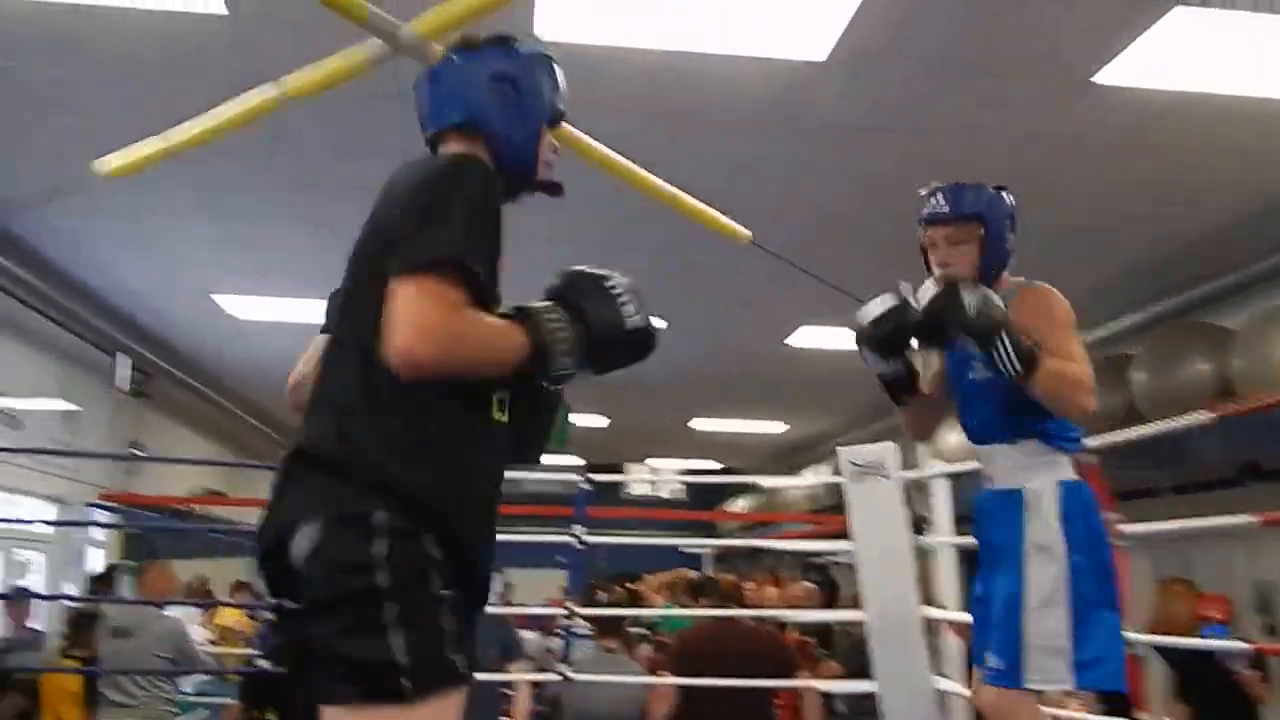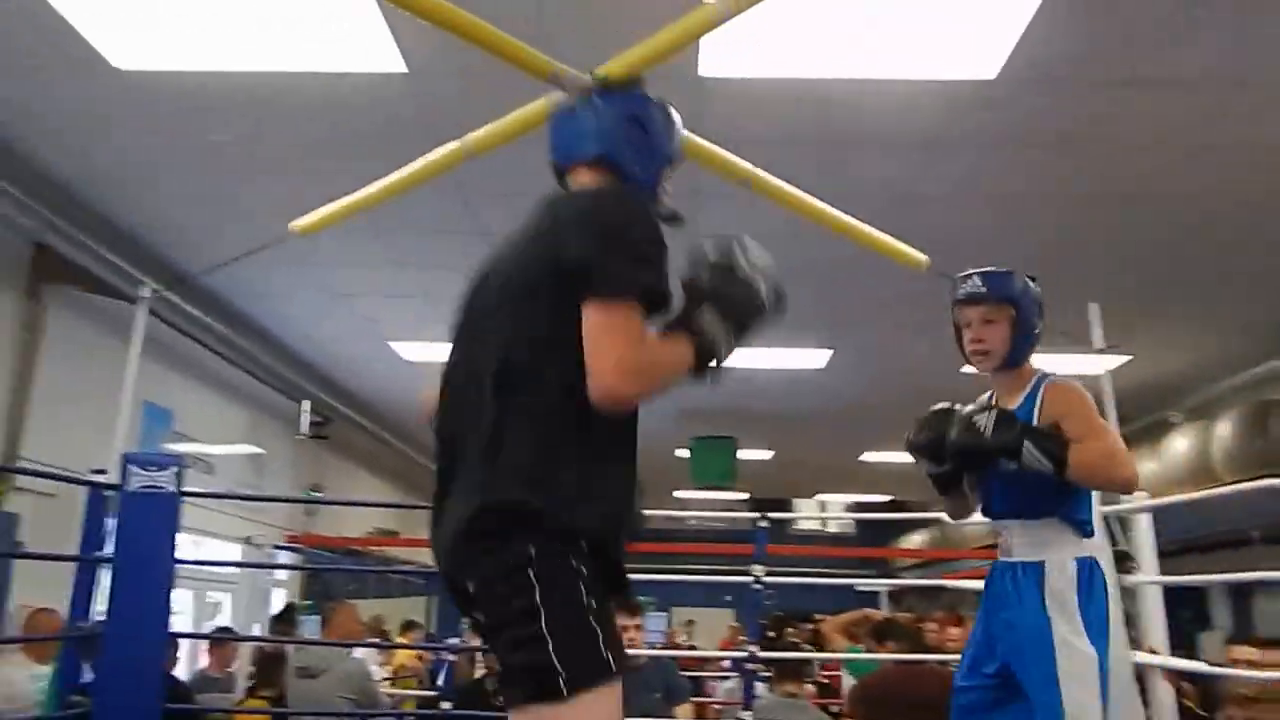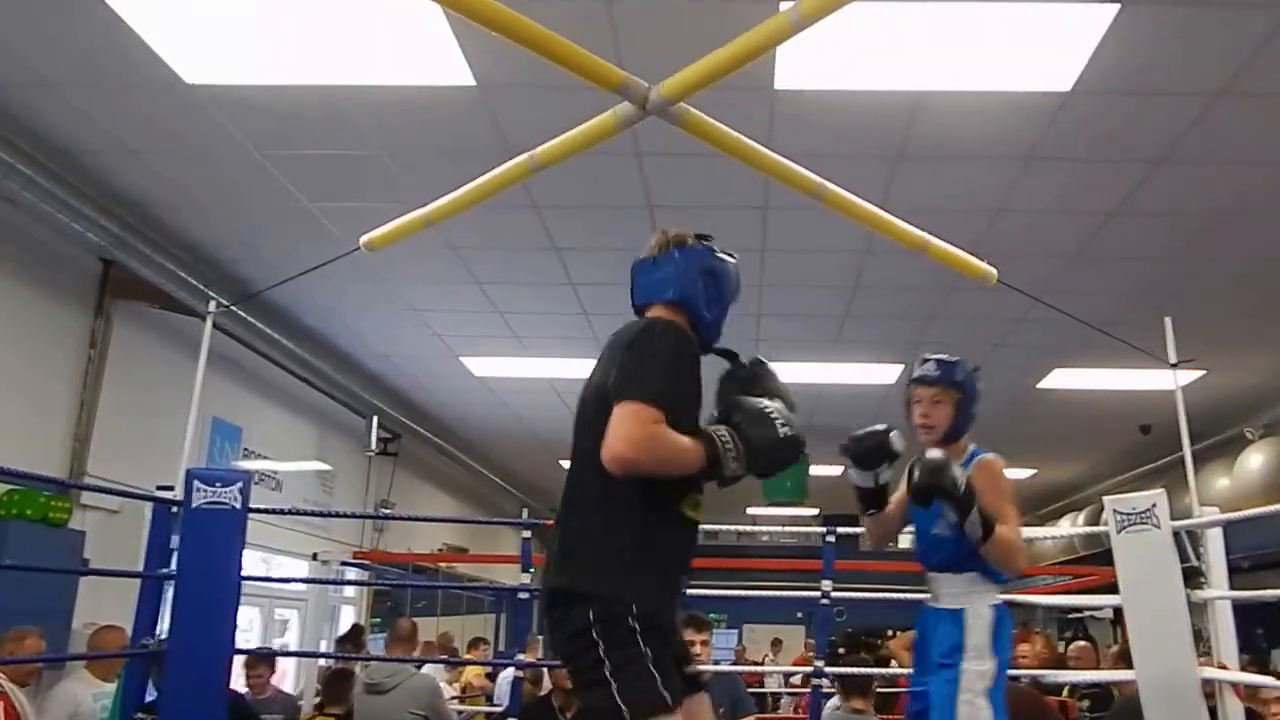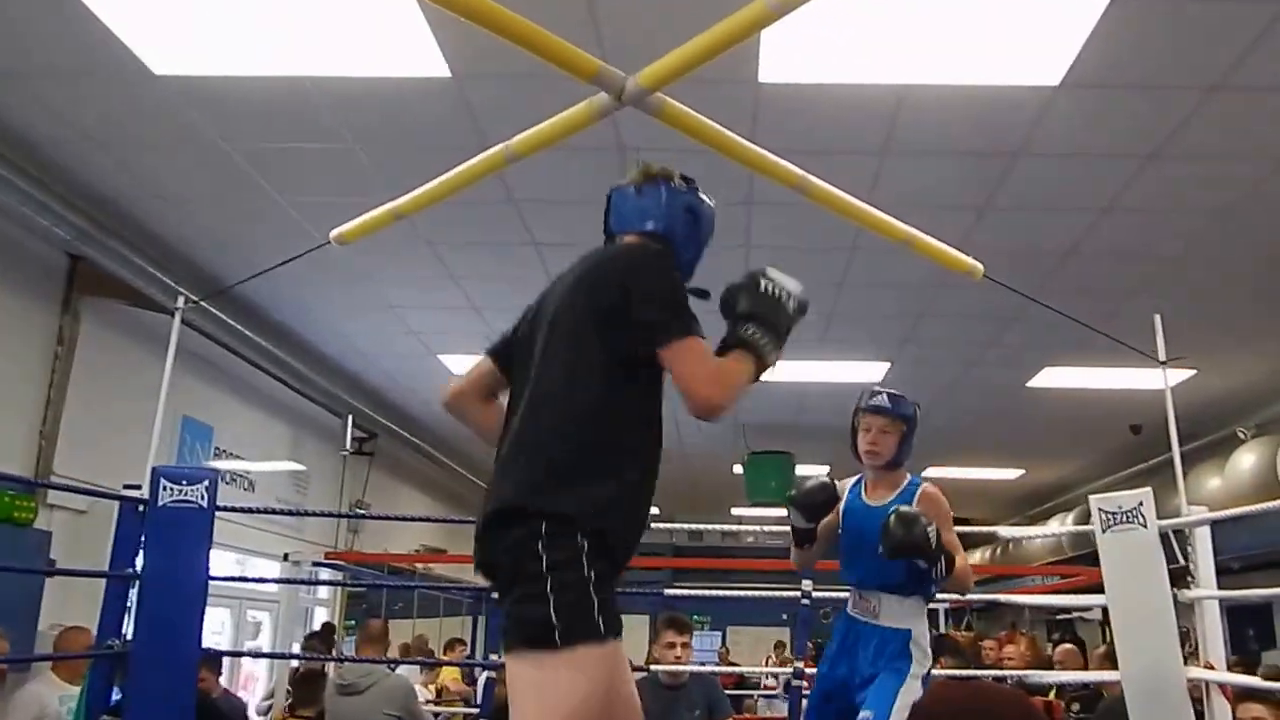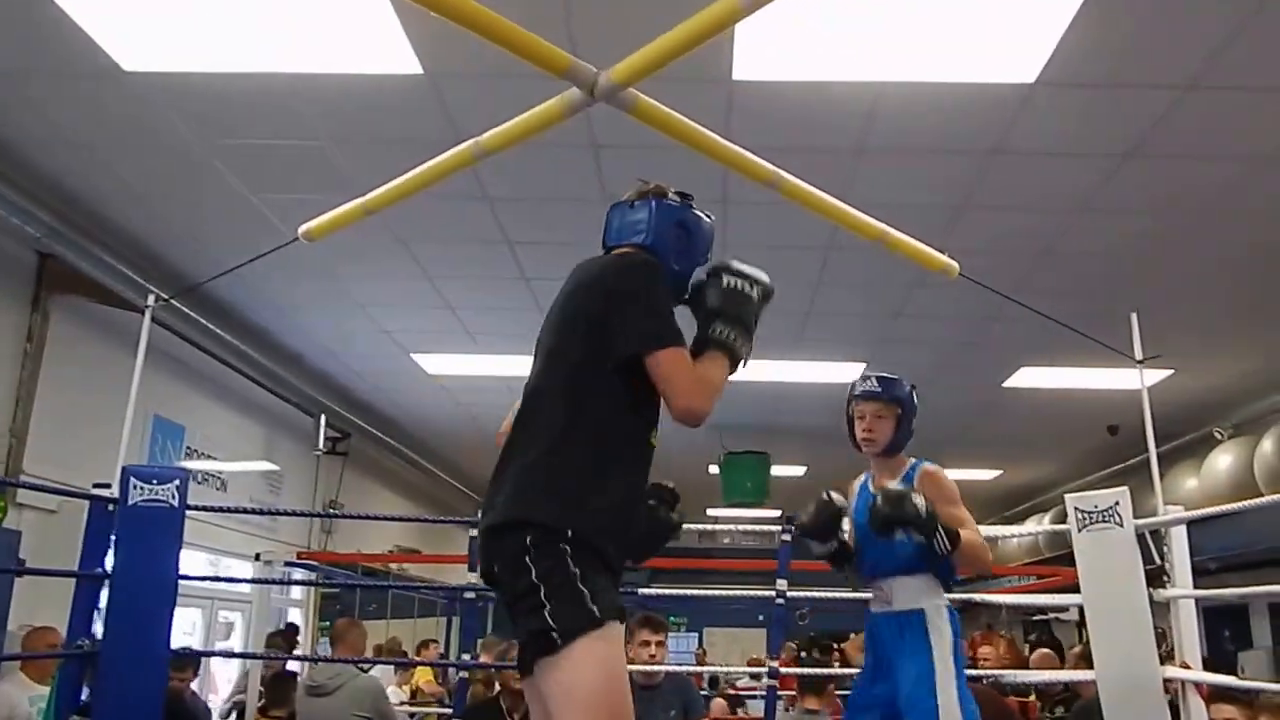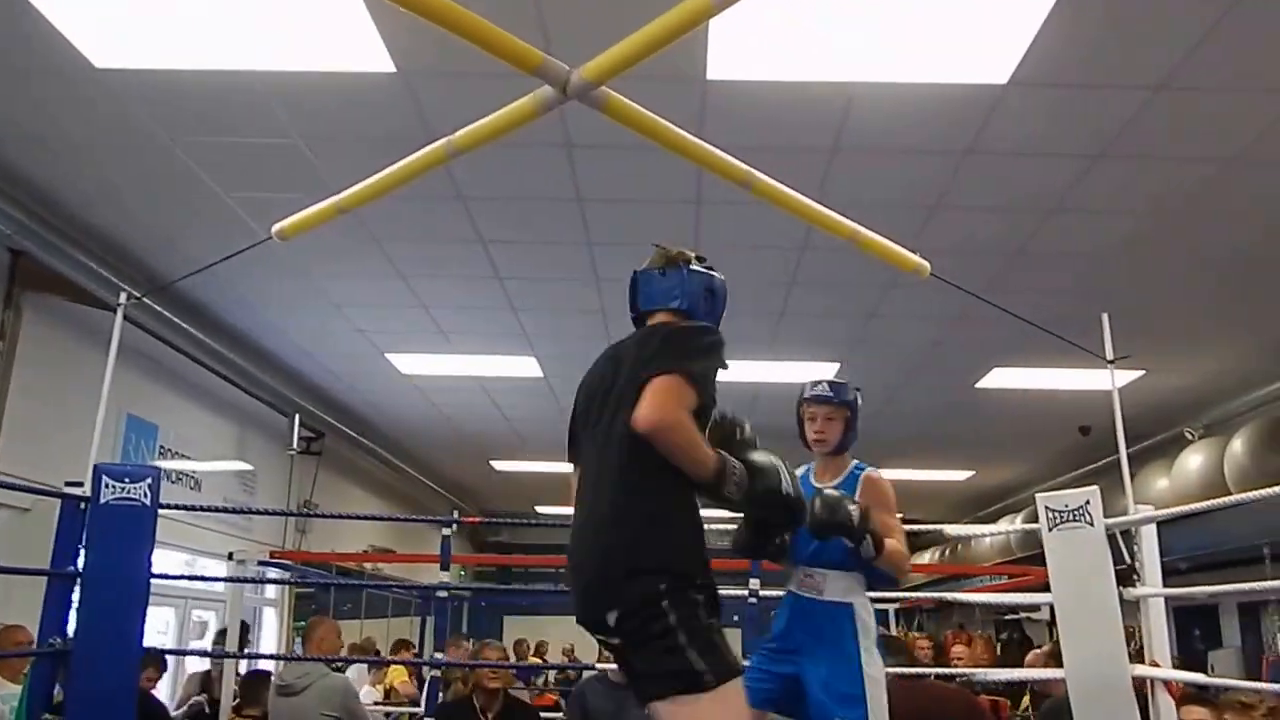
dt=0.4s
person 1, frame 1
left shoulder: (417, 198)
right shoulder: (458, 179)
left elbow: (309, 384)
right elbow: (417, 340)
right wrist: (555, 332)
right hip: (382, 530)
person 1, frame 2
left shoulder: (526, 244)
right shoulder: (614, 216)
left elbow: (442, 402)
right elbow: (616, 380)
right wrist: (710, 328)
left hip: (483, 526)
right hip: (537, 535)
person 1, frame 3
left shoulder: (635, 350)
right shoulder: (662, 339)
right elbow: (627, 449)
left wrist: (742, 441)
right wrist: (729, 446)
left hip: (637, 603)
right hip: (608, 605)
person 1, frame 4
left shoulder: (571, 285)
right shoulder: (643, 264)
left elbow: (461, 396)
right elbow: (706, 394)
right wrist: (758, 339)
left hip: (547, 522)
right hip: (559, 527)
person 1, frame 5
left shoulder: (586, 293)
right shoulder: (633, 275)
left elbow: (511, 433)
right elbow: (691, 401)
right wrist: (728, 332)
left hip: (560, 535)
right hip: (549, 535)
person 1, frame 6
left shoulder: (602, 367)
right shoulder: (690, 340)
right elbow: (656, 416)
right wrist: (727, 474)
left hip: (603, 574)
right hip: (653, 576)
person 2, frame 1
left shoulder: (1035, 301)
right shoulder: (959, 325)
left elbow: (1081, 400)
right elbow: (922, 426)
left wrist: (993, 335)
right wrist: (889, 360)
left hip: (1044, 503)
right hip: (1001, 507)
person 2, frame 2
left shoulder: (1058, 395)
right shoulder: (980, 411)
left elbow: (1122, 473)
right elbow: (960, 508)
left wrist: (1021, 442)
right wrist: (943, 466)
left hip: (1061, 582)
right hip: (1007, 583)
person 2, frame 3
left shoulder: (984, 469)
right shoulder: (921, 469)
left elbow: (1015, 560)
right elbow: (879, 537)
left wrist: (965, 507)
right wrist: (867, 478)
left hip: (975, 623)
right hip: (936, 619)
person 2, frame 4
left shoulder: (924, 499)
right shoulder: (844, 493)
left elbow: (964, 581)
right elbow: (802, 562)
left wrist: (930, 554)
right wrist: (803, 520)
left hip: (901, 642)
right hip: (852, 634)
person 2, frame 5
left shoulder: (926, 479)
right shoulder: (859, 489)
left elbow: (980, 556)
left wrist: (927, 525)
right wrist: (828, 543)
left hip: (926, 626)
right hip: (881, 627)
person 2, frame 6
left shoulder: (868, 483)
right shoulder: (797, 480)
left elbow: (900, 563)
left wrist: (857, 533)
right wrist: (767, 542)
left hip: (844, 616)
right hip: (796, 610)
